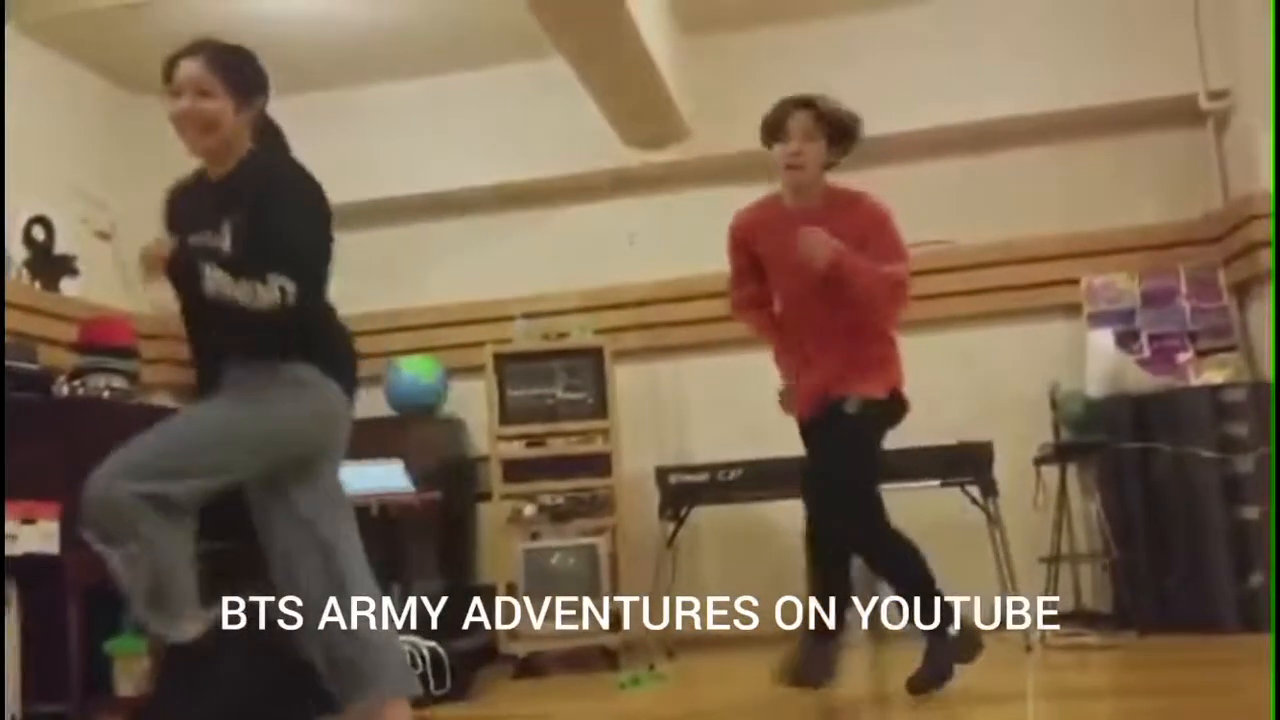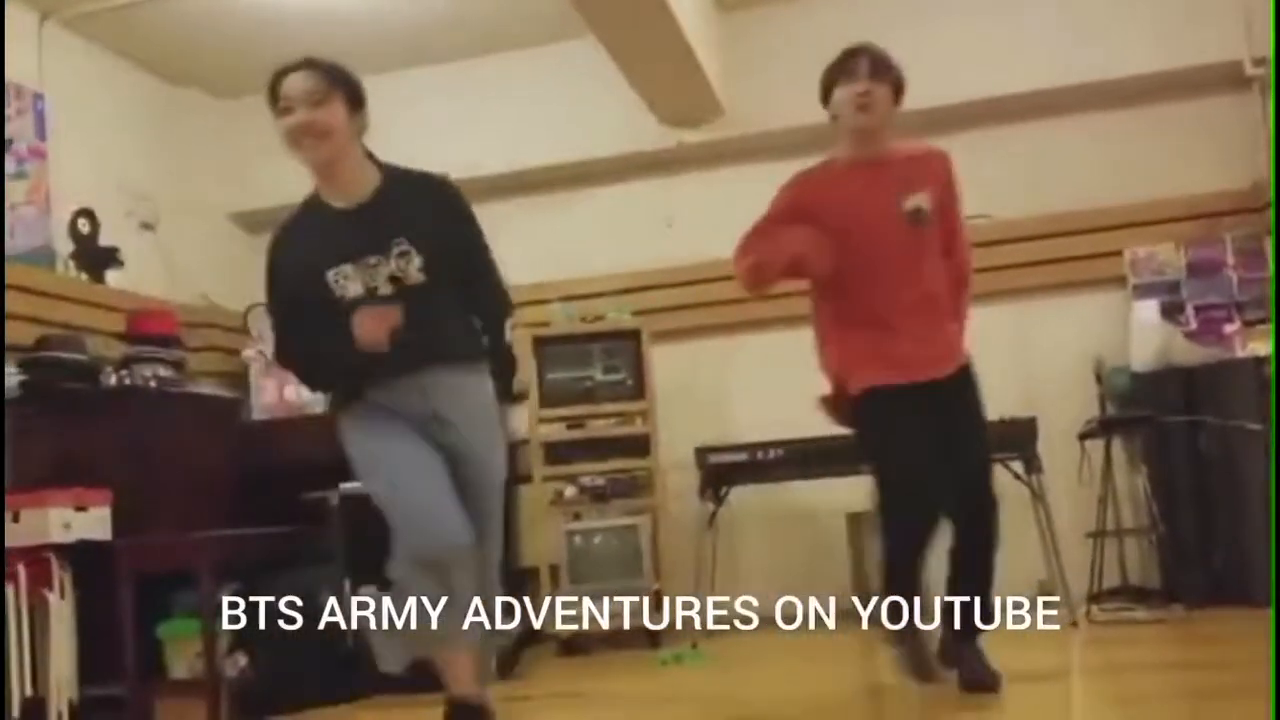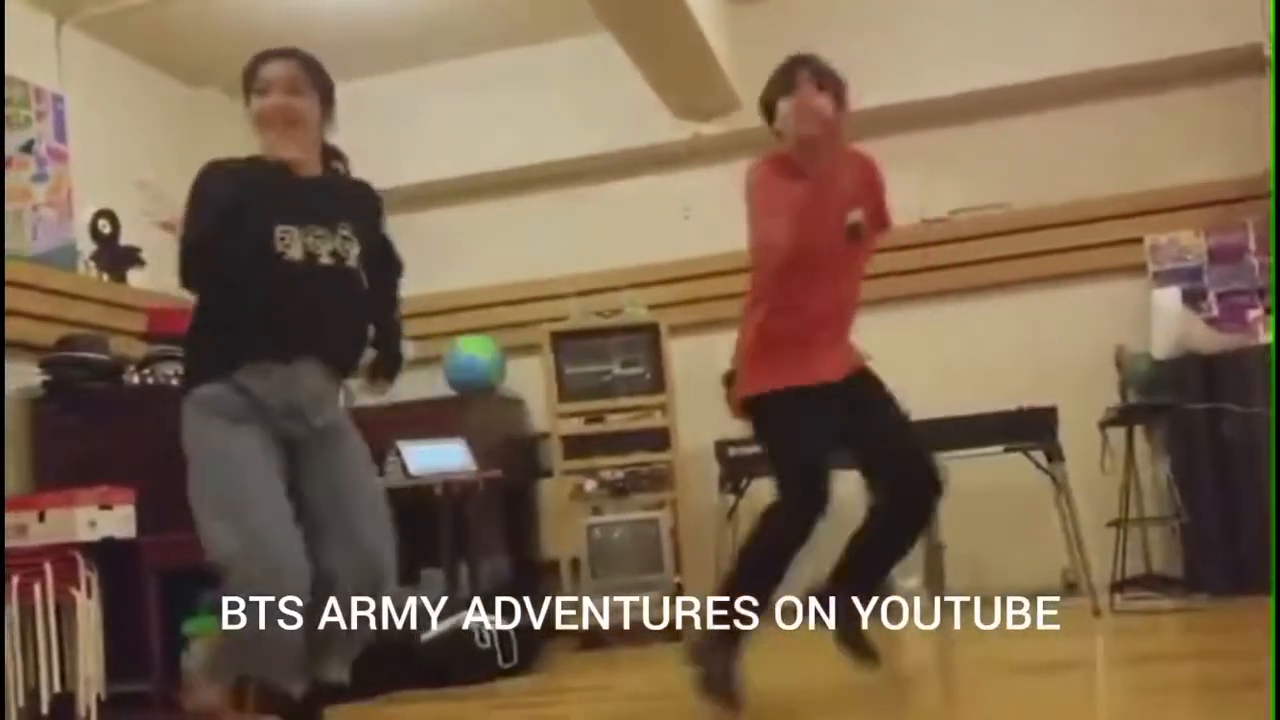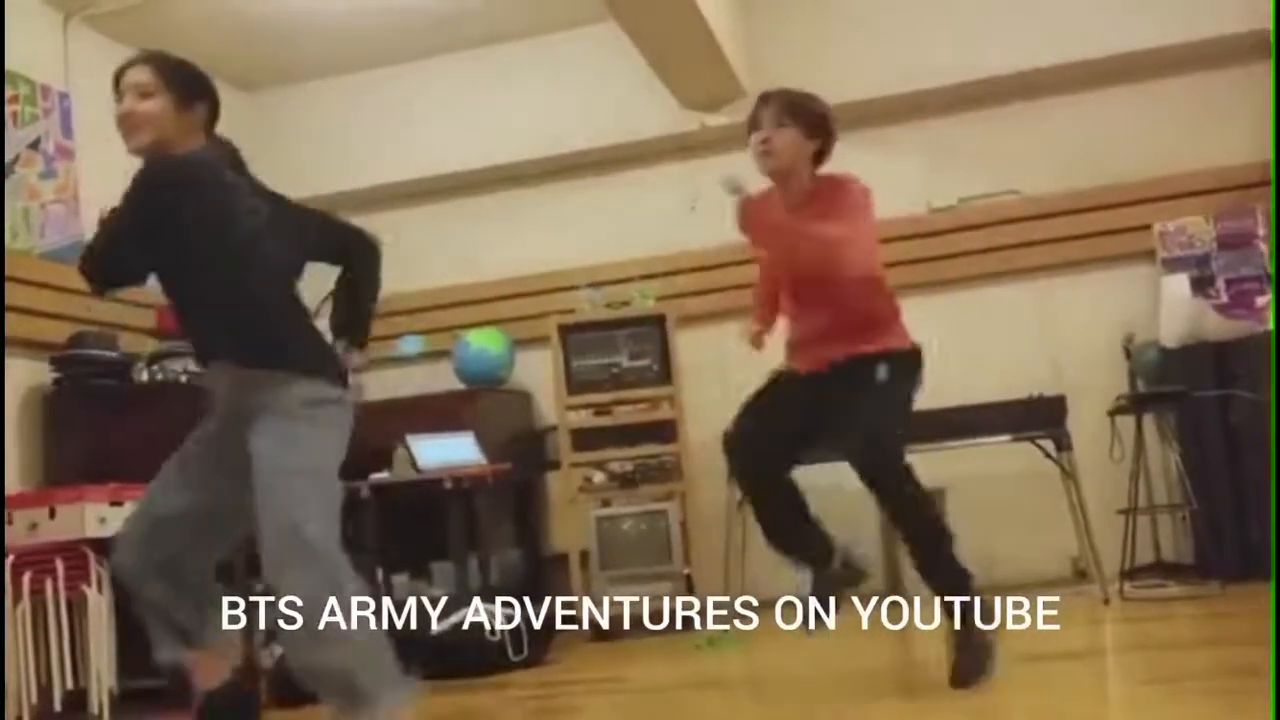
dt=1s
person 1, frame 1
left shoulder: (282, 186)
right shoulder: (186, 201)
left elbow: (291, 291)
right elbow: (206, 306)
left wrist: (182, 266)
left hip: (299, 383)
right hip: (246, 385)
left knee: (115, 490)
right knee: (320, 573)
left ankle: (186, 643)
person 1, frame 2
left shoulder: (430, 197)
right shoulder: (295, 243)
left elbow: (488, 292)
right elbow: (294, 353)
left wrist: (502, 379)
right wrist: (348, 338)
left hip: (459, 394)
right hip: (374, 411)
left knee: (476, 561)
right knee: (437, 540)
person 1, frame 3
left shoulder: (358, 201)
right shoulder: (227, 181)
left elbow: (385, 276)
right elbow: (198, 273)
left wrist: (389, 352)
right wrist: (254, 185)
left hip: (316, 399)
right hip: (229, 399)
left knee: (367, 563)
right knee: (271, 569)
person 1, frame 4
left shoulder: (169, 178)
right shoulder: (238, 190)
left elbow: (105, 266)
right elbow: (360, 248)
left wrist: (123, 226)
right wrist: (346, 339)
left hip: (294, 396)
right hip: (241, 397)
left knee: (301, 560)
right knee: (149, 551)
person 2, frame 1
left shoulder: (864, 214)
right shoulder: (750, 225)
left elbow: (892, 299)
right elbow: (749, 301)
left wrist: (837, 261)
right wrist: (787, 358)
left hip: (864, 380)
right hip: (810, 388)
left knee: (826, 492)
right knee: (855, 515)
left ankle: (823, 633)
right ankle: (943, 628)
person 2, frame 2
left shoulder: (932, 166)
right shoulder: (811, 189)
right elbow: (750, 266)
left wrist: (951, 321)
right wrist: (791, 249)
left hip: (942, 363)
right hip: (872, 374)
left knee: (975, 505)
right knee: (913, 505)
left ankle: (962, 637)
right ankle: (903, 615)
person 2, frame 3
left shoulder: (861, 168)
right shoulder: (769, 177)
right elbow: (781, 246)
right wrist: (816, 166)
left hip: (837, 363)
right hip: (776, 369)
left knee: (916, 482)
right knee: (803, 499)
left ankle: (846, 595)
right ankle: (720, 640)
person 2, frame 4
left shoulder: (846, 194)
right shoulder: (765, 206)
left elbow: (843, 262)
left wrist: (765, 222)
right wrist: (763, 316)
left hip: (872, 354)
right hip: (808, 364)
left knee: (876, 460)
right knee: (748, 453)
left ankle: (967, 617)
right ankle: (827, 563)
